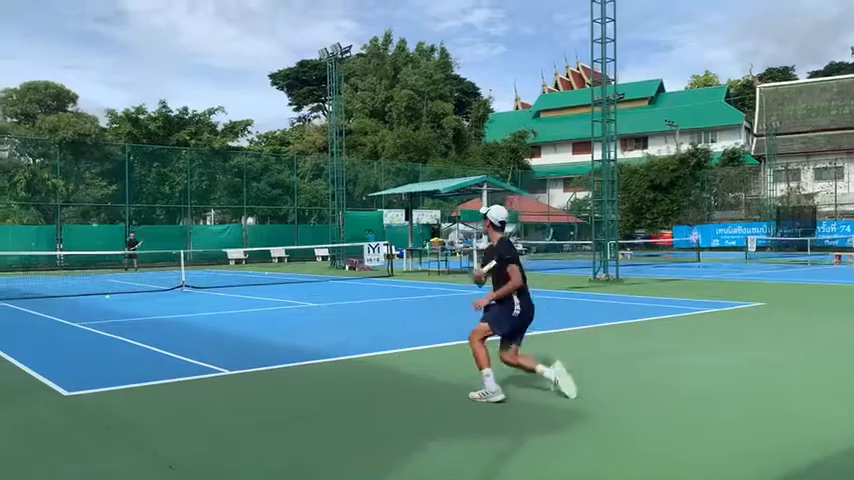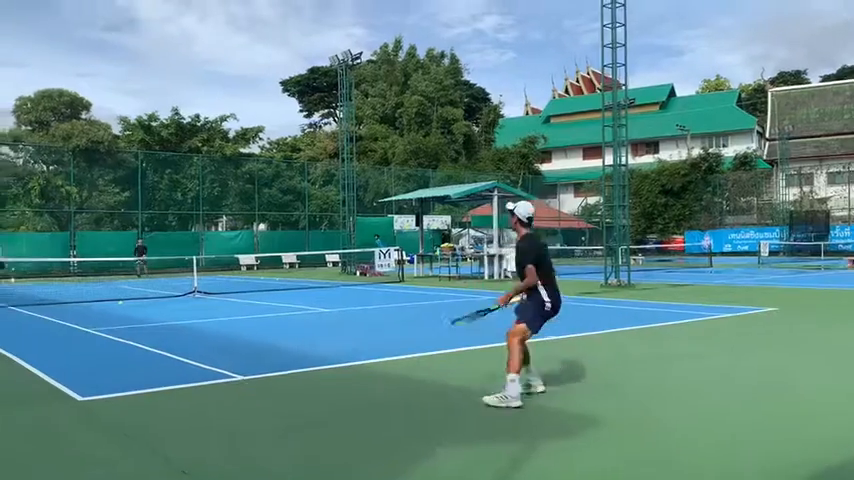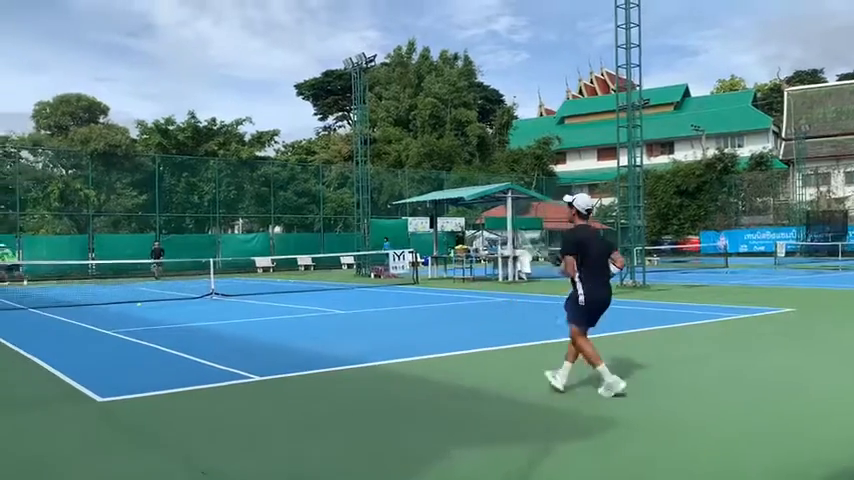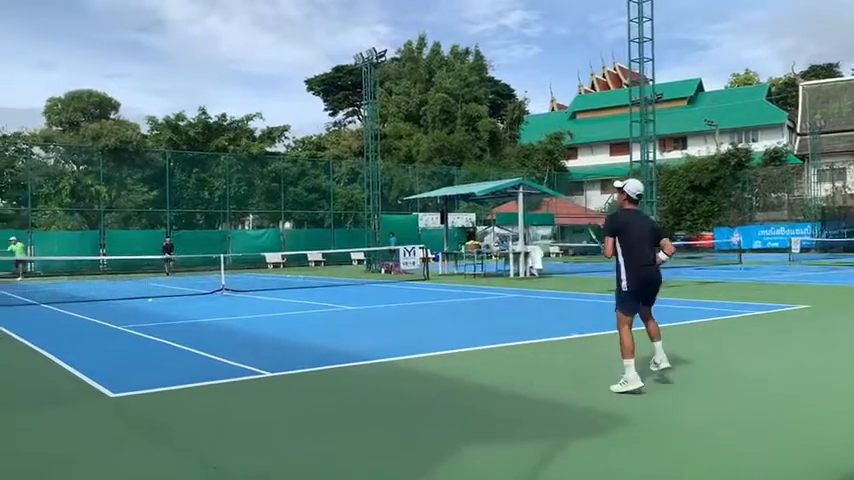
dt=0.3s
person 1, frame 1
left shoulder: (503, 248)
right shoulder: (491, 250)
left elbow: (516, 281)
right elbow: (479, 278)
left wrist: (489, 298)
right wrist: (479, 273)
left hip: (515, 307)
right hip: (512, 307)
left knee: (476, 338)
right knee: (508, 358)
left ankle: (491, 390)
right ankle: (551, 373)
person 1, frame 2
left shoulder: (525, 244)
right shoulder: (533, 240)
left elbow: (532, 279)
right elbow: (546, 272)
left wrist: (509, 294)
left hip: (545, 301)
right hip: (544, 298)
left knee: (514, 337)
right knee: (516, 337)
left ankle: (511, 394)
right ankle: (533, 380)
person 1, frame 3
left shoulder: (570, 235)
right shoulder: (599, 235)
left elbow: (569, 271)
right elbow: (619, 262)
left wrist: (562, 268)
left hip: (586, 294)
right hip: (604, 294)
left knee: (579, 337)
right knee: (577, 333)
left ankle: (610, 380)
right ankle: (562, 376)
person 1, frame 4
left shoulder: (614, 219)
right shoulder: (648, 221)
left elbow: (609, 253)
right elbow: (669, 249)
left wrist: (614, 246)
left hip: (630, 279)
right hip: (653, 277)
left knee: (624, 325)
right knee: (646, 315)
left ankle: (631, 377)
right ankle: (660, 357)
